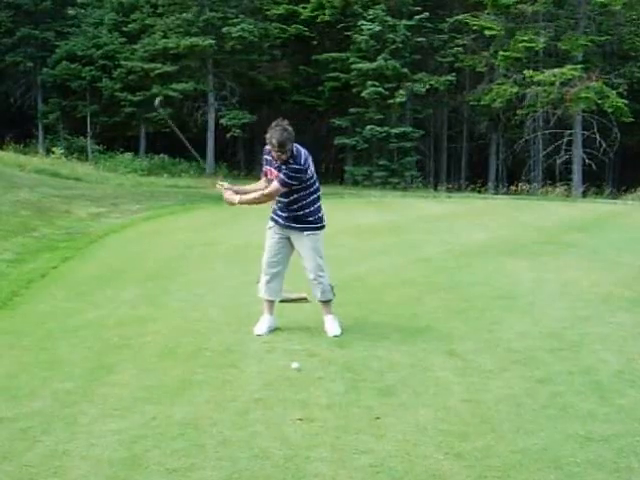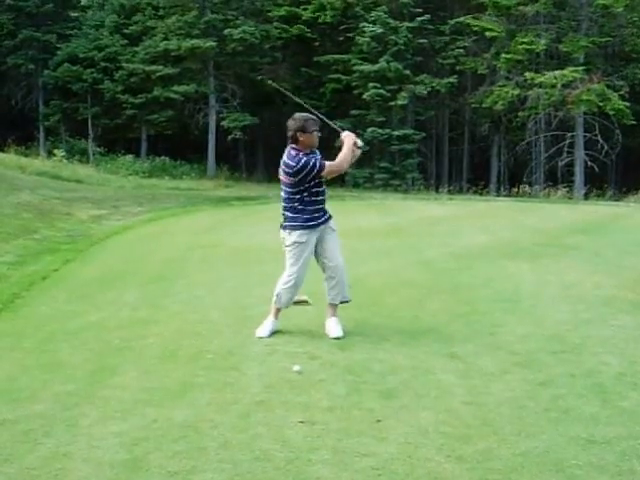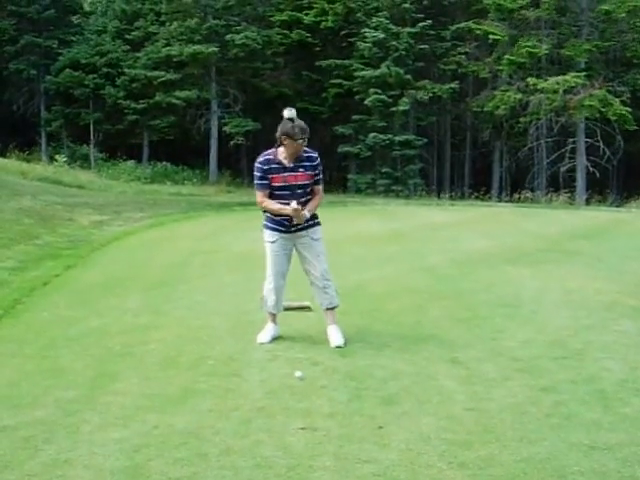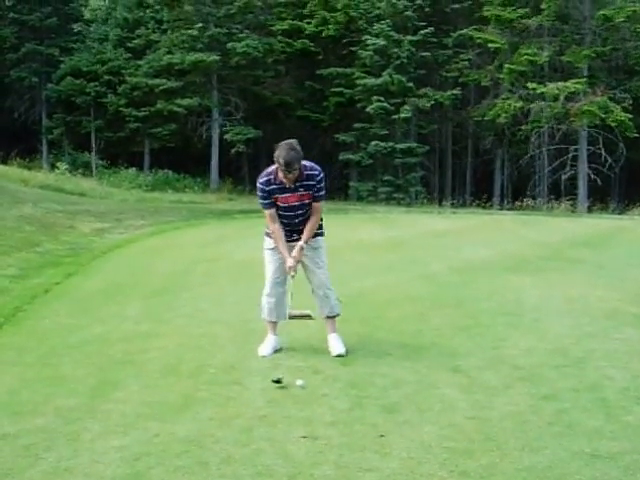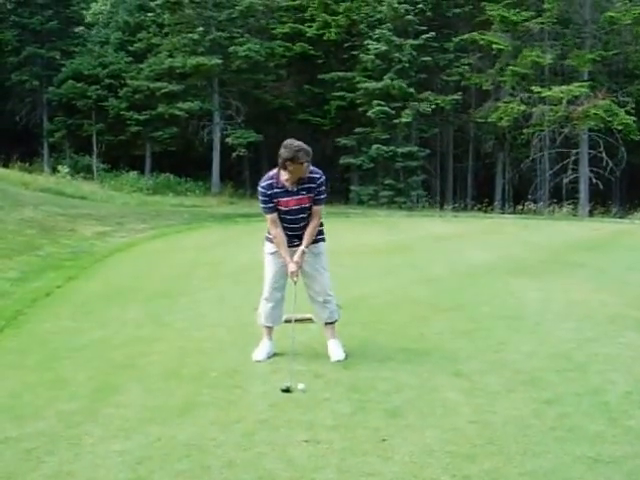
dt=1s
person 1, frame 1
left shoulder: (299, 162)
right shoulder: (268, 153)
left elbow: (271, 194)
right elbow: (266, 184)
left wrist: (237, 200)
right wrist: (236, 189)
left hip: (306, 225)
right hip: (279, 222)
left knee: (315, 269)
right knee: (270, 267)
left ankle: (329, 316)
right ankle: (268, 316)
person 1, frame 2
left shoulder: (309, 150)
right shoulder: (296, 162)
left elbow: (328, 170)
right elbow: (335, 169)
left wrist: (349, 151)
right wrist: (349, 143)
left hip: (323, 221)
right hip: (299, 228)
left knee: (336, 267)
right knee: (293, 275)
left ankle: (332, 317)
right ankle: (272, 319)
person 1, frame 3
left shoulder: (312, 159)
right shoulder: (264, 162)
left elbow: (318, 193)
right elbow: (262, 201)
left wrist: (306, 212)
right wrist: (287, 210)
left hip: (308, 228)
right hip: (277, 230)
left knee: (320, 275)
right knee: (274, 277)
left ankle: (332, 325)
right ankle: (272, 324)
person 1, frame 4
left shoulder: (315, 174)
right shoulder: (265, 181)
left elbow: (316, 213)
right elbow: (273, 221)
left wrist: (301, 246)
right wrist: (286, 255)
left hip: (310, 237)
right hip: (277, 239)
left knee: (321, 283)
right knee: (273, 286)
left ankle: (332, 334)
right ankle: (272, 336)
person 1, frame 5
left shoulder: (317, 178)
right shoulder: (267, 185)
left elbow: (315, 218)
right elbow: (274, 226)
left wrist: (301, 251)
right wrist: (288, 261)
left hip: (311, 242)
right hip: (277, 244)
left knee: (322, 289)
right knee: (271, 290)
left ankle: (332, 340)
right ankle: (266, 341)
